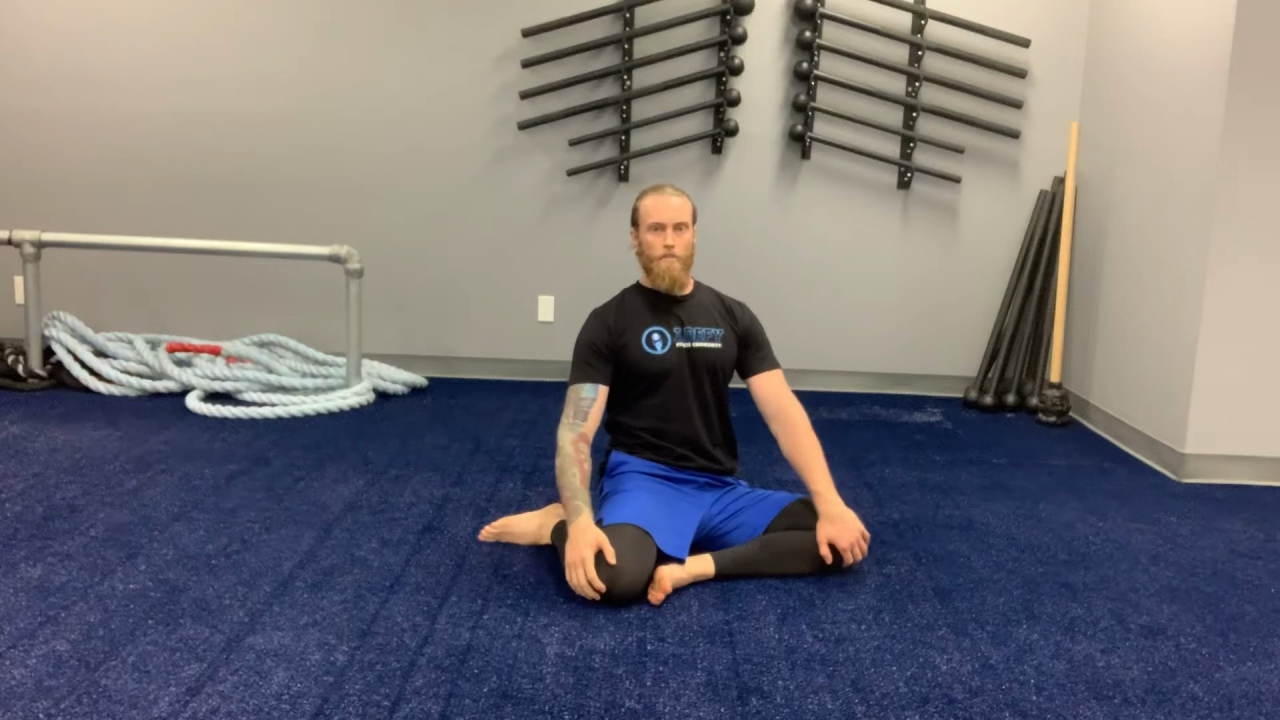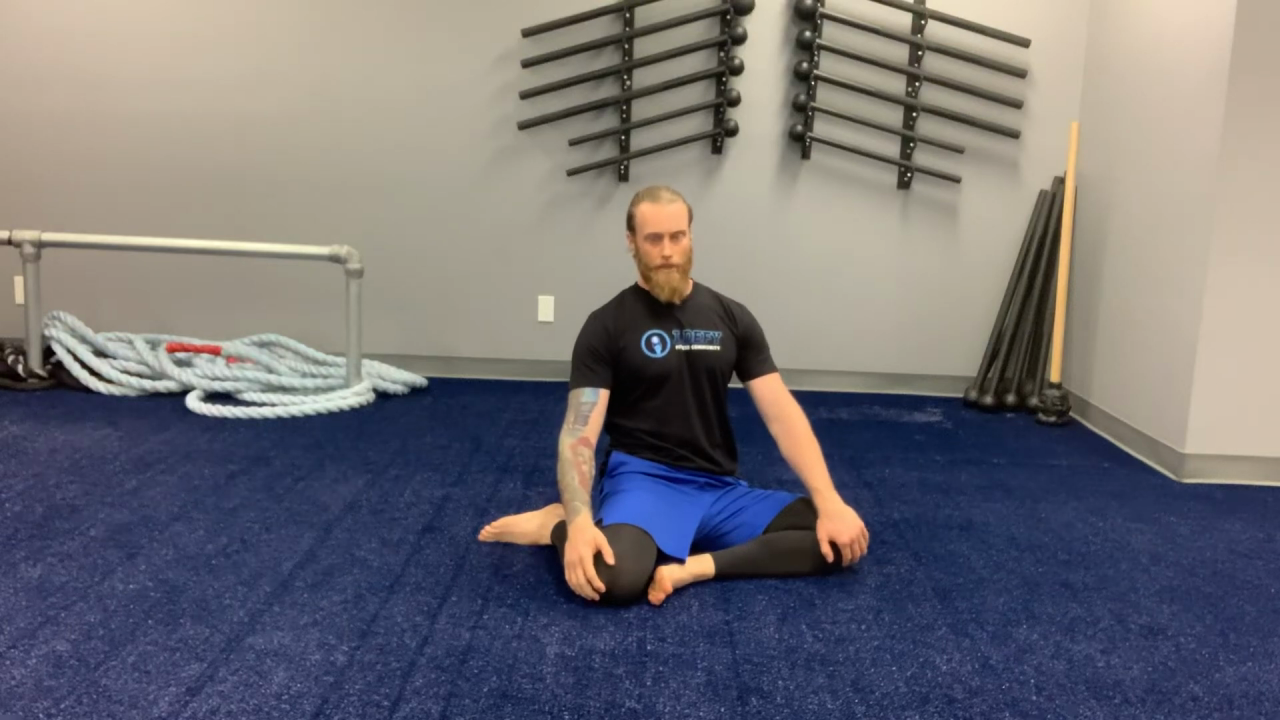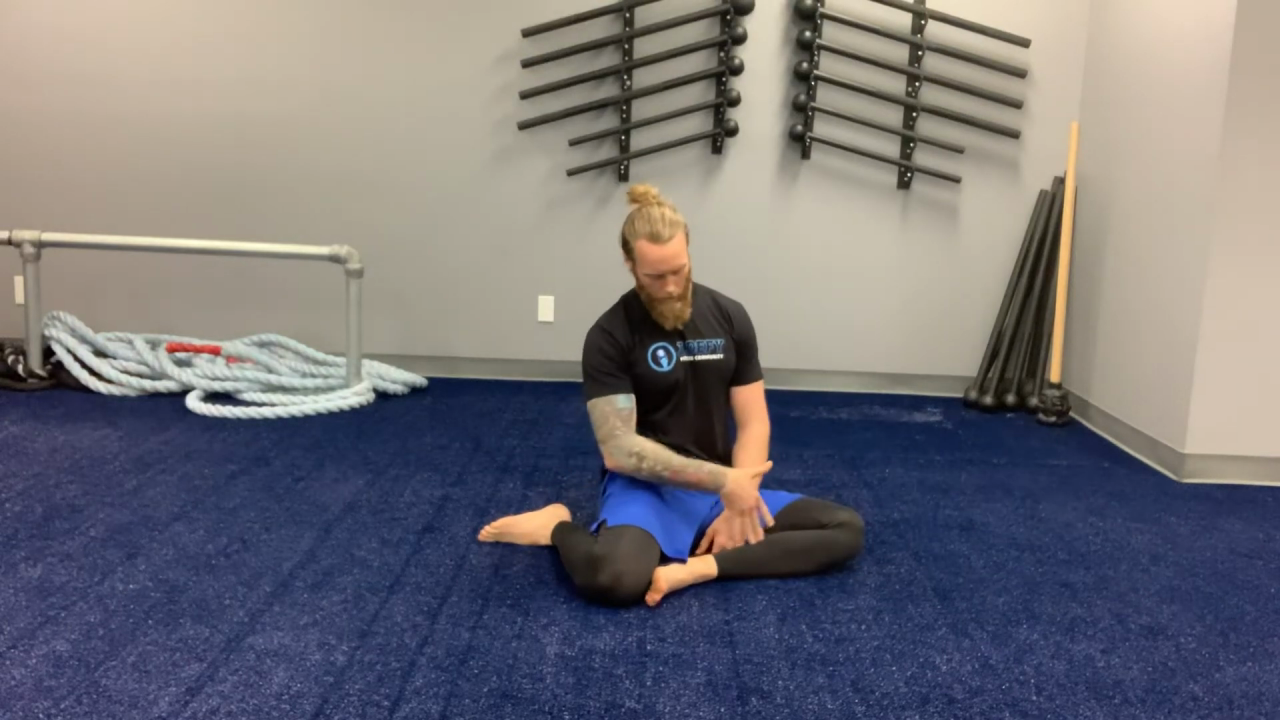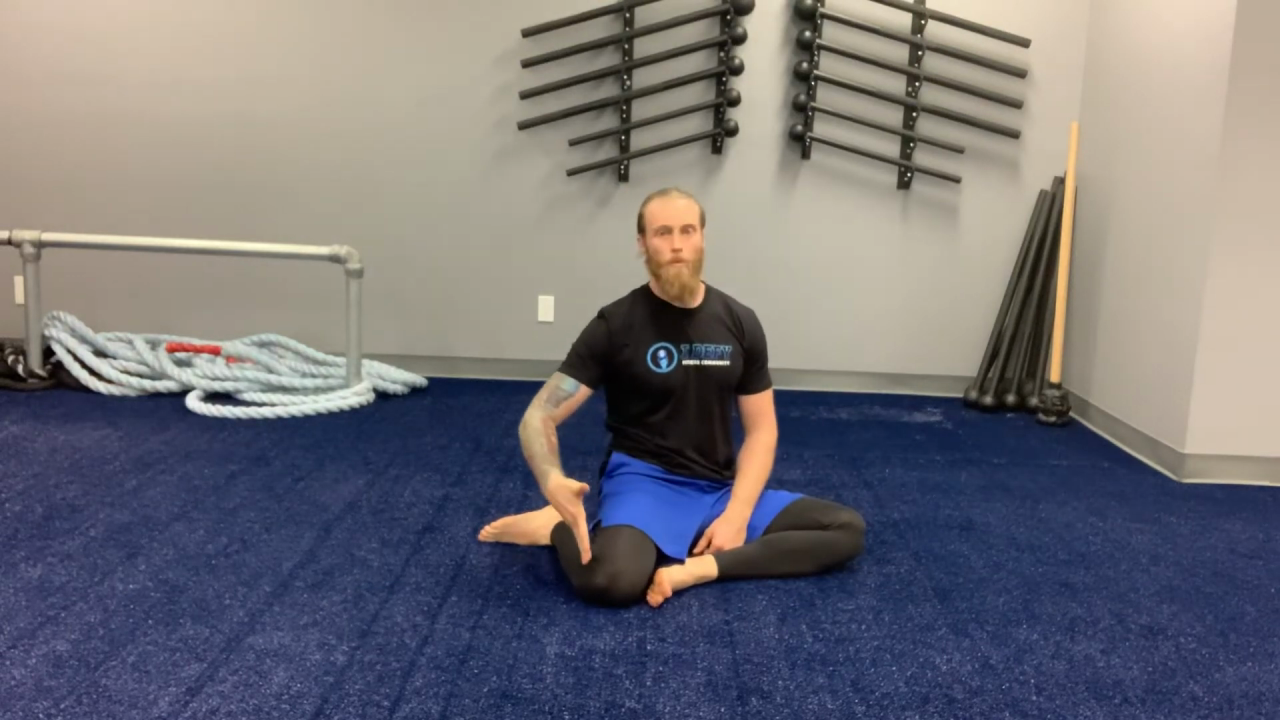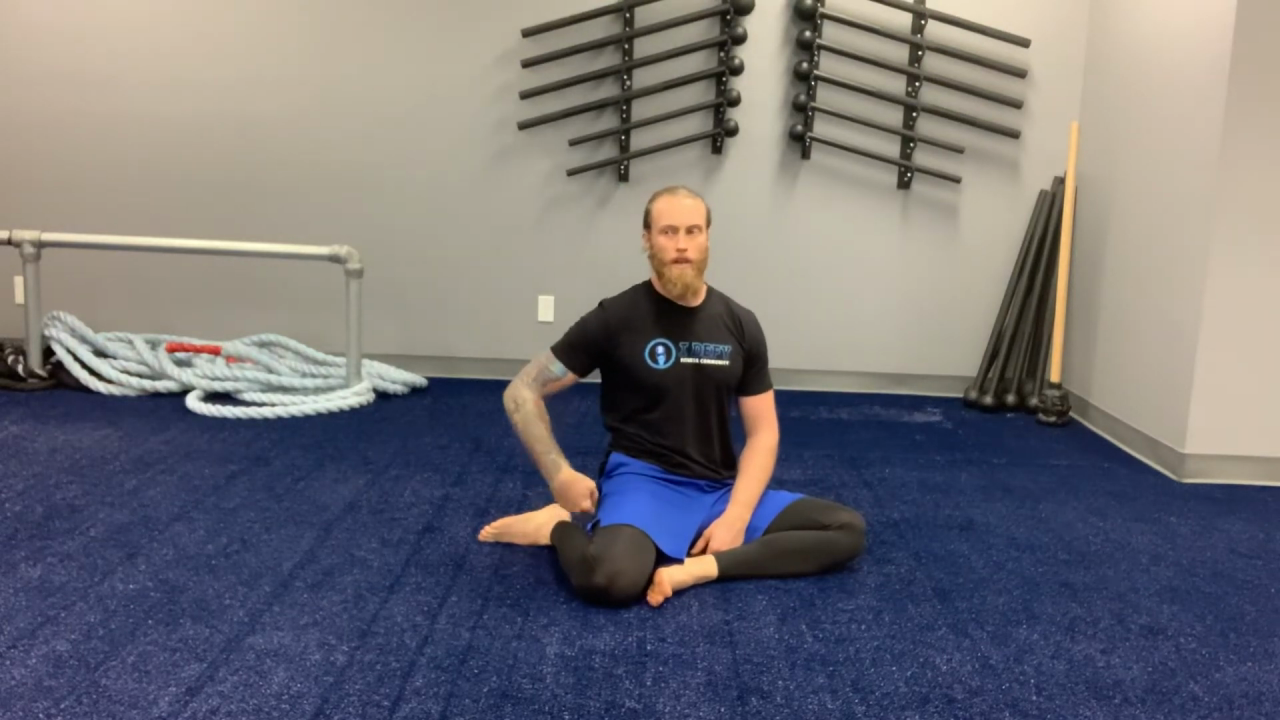
dt=1s
person 1, frame 1
left shoulder: (733, 316)
right shoulder: (609, 322)
left elbow: (783, 412)
right elbow: (576, 431)
left wrist: (830, 504)
right wrist: (580, 522)
left hip: (722, 489)
right hip: (643, 480)
left knee: (844, 541)
right knee: (616, 577)
left ankle: (694, 566)
right ankle: (559, 524)
person 1, frame 2
left shoulder: (731, 317)
right shoulder: (607, 325)
left elbow: (782, 414)
right elbow: (579, 434)
left wrist: (830, 501)
right wrist: (579, 523)
left hip: (720, 489)
right hip: (643, 480)
left knee: (841, 541)
right knee: (615, 577)
left ankle: (695, 566)
right ankle: (556, 525)
person 1, frame 3
left shoulder: (730, 317)
right shoulder: (610, 336)
left elbow: (753, 425)
right elbow: (619, 450)
left wrist: (734, 511)
right wrist: (724, 480)
left hip: (719, 489)
right hip: (646, 488)
left knee: (846, 528)
right knee: (616, 577)
left ankle: (694, 568)
right ankle: (559, 527)
person 1, frame 4
left shoulder: (740, 322)
right shoulder: (614, 325)
left elbow: (761, 431)
right elbow: (539, 417)
left wrist: (737, 514)
right wrist: (553, 482)
left hip: (721, 489)
right hip: (644, 482)
left knee: (847, 529)
right knee: (612, 579)
left ankle: (696, 568)
right ankle: (555, 528)
person 1, frame 5
left shoulder: (740, 324)
right shoulder: (614, 319)
left elbow: (763, 433)
right elbow: (521, 393)
left wrist: (736, 516)
right wrist: (559, 474)
left hip: (721, 489)
right hip: (643, 481)
left knee: (847, 529)
right knee: (612, 578)
left ankle: (695, 568)
right ankle: (556, 527)
